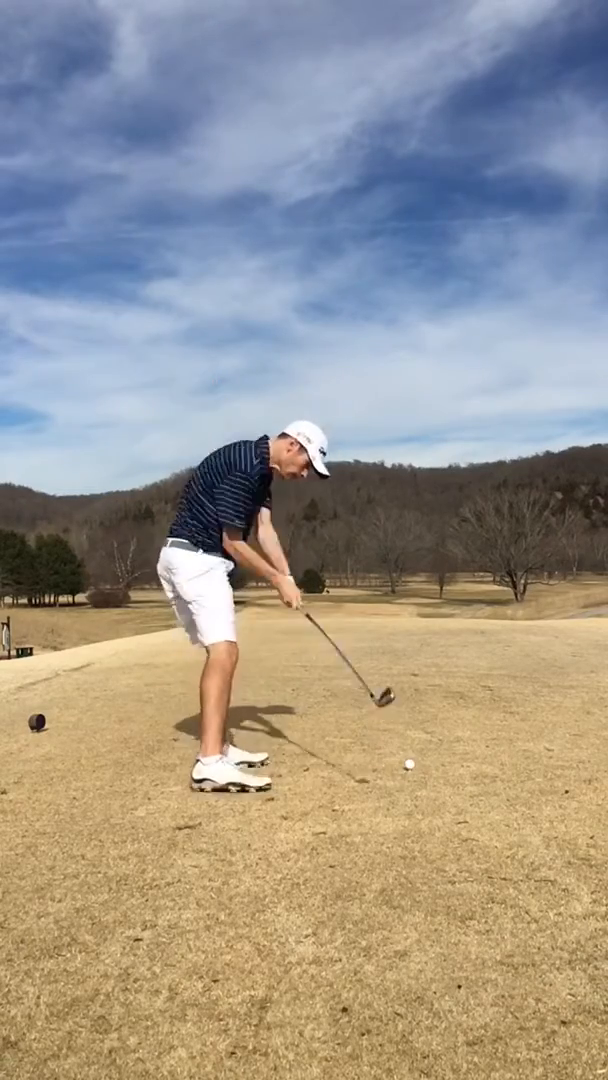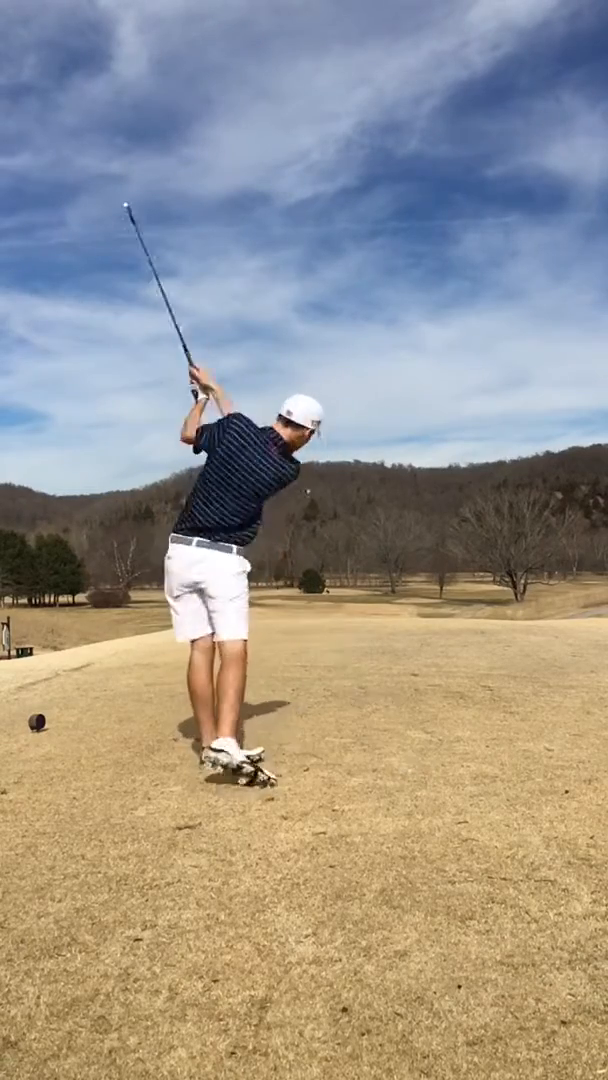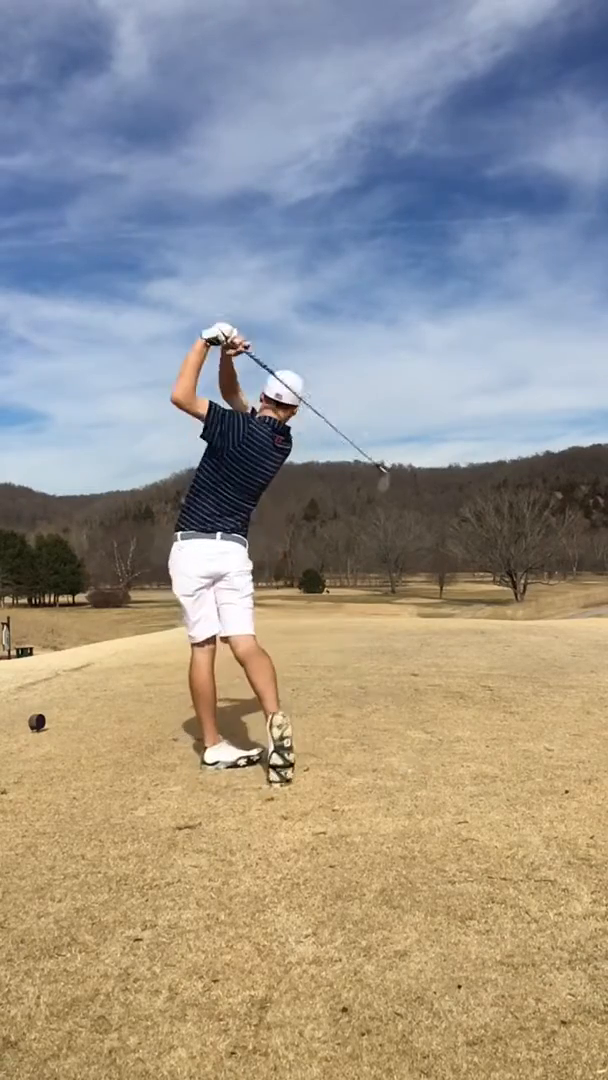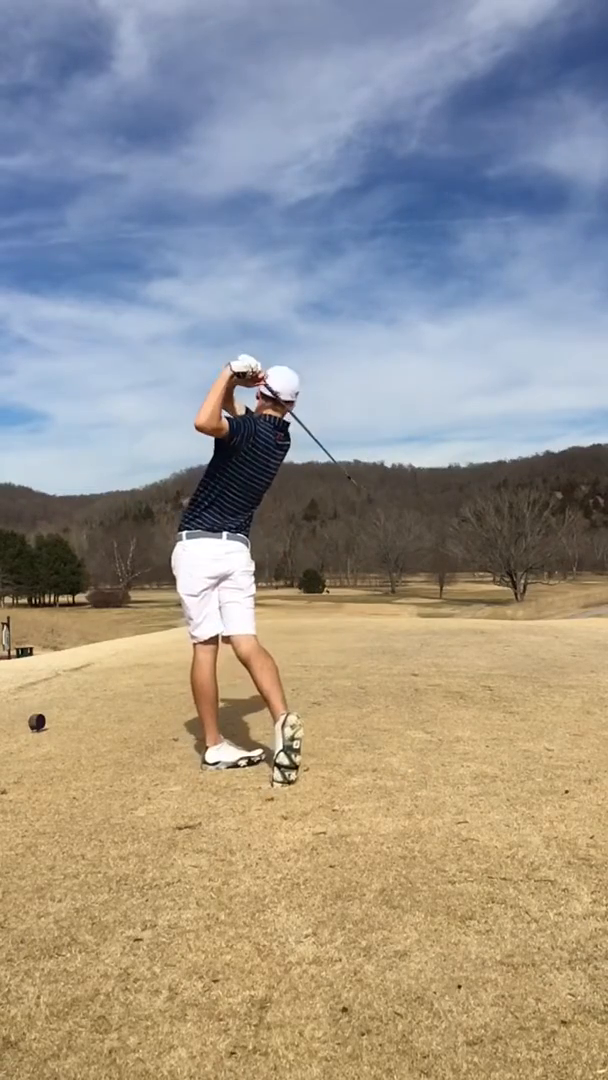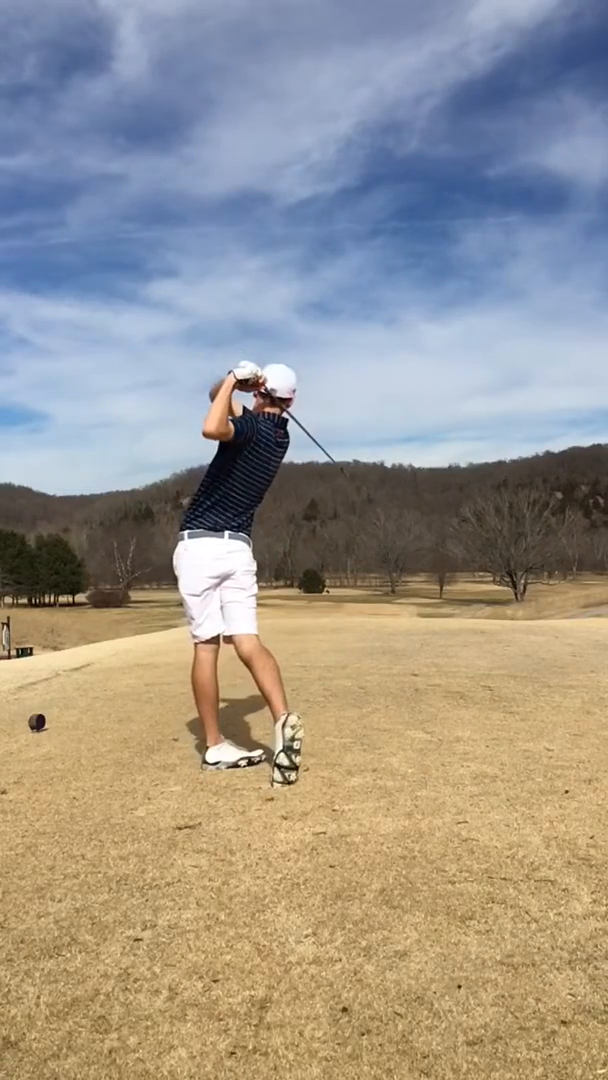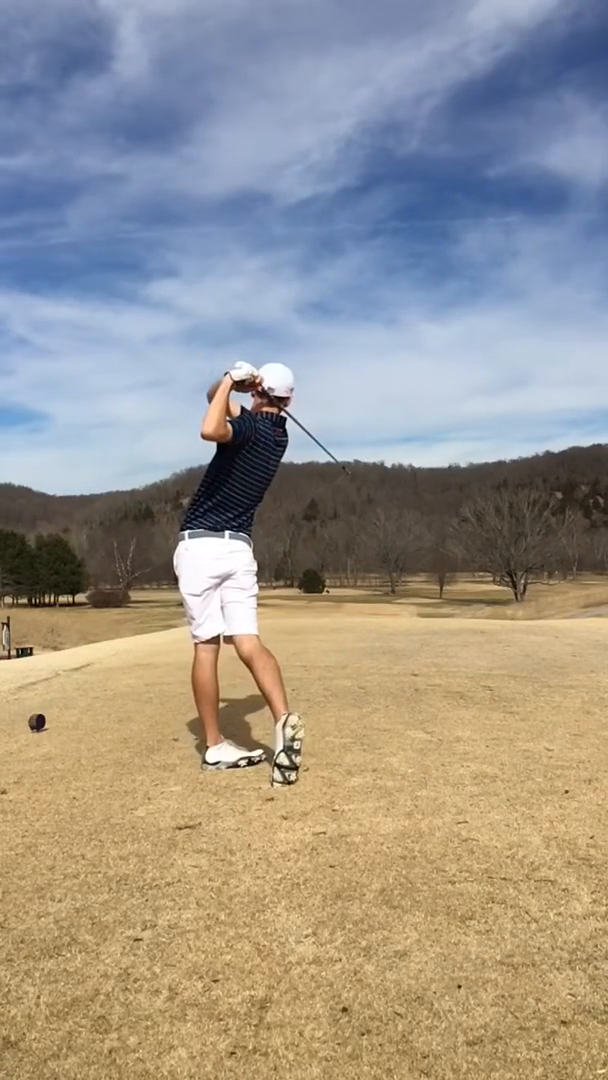
dt=0.2s
person 1, frame 1
left shoulder: (262, 472)
right shoulder: (241, 468)
left elbow: (265, 529)
right elbow: (233, 544)
left wrist: (285, 575)
right wrist: (277, 579)
left hip: (180, 555)
right hip: (200, 561)
left knee: (216, 650)
right knee: (222, 654)
left ankle: (217, 746)
right ankle: (210, 765)
person 1, frame 2
left shoulder: (235, 435)
right shoulder: (288, 469)
left elbow: (188, 433)
left wrist: (203, 391)
left hip: (182, 551)
right hip: (226, 560)
left knee: (201, 651)
right knee: (233, 651)
left ankle: (210, 743)
right ankle: (225, 743)
person 1, frame 3
left shoulder: (238, 428)
right shoulder: (282, 444)
left elbow: (181, 397)
right elbow: (232, 393)
left wrist: (208, 342)
right wrist: (227, 354)
left hip: (192, 548)
right hip: (232, 550)
left knee: (202, 645)
right knee: (245, 644)
left ankle: (213, 745)
right ankle: (275, 721)
person 1, frame 4
left shoulder: (250, 430)
right shoulder: (280, 438)
left elbow: (205, 422)
right elbow: (225, 402)
left wrist: (232, 373)
right wrist: (235, 379)
left hip: (198, 548)
right hip: (235, 550)
left knee: (205, 647)
right knee: (246, 644)
left ankle: (215, 746)
right ankle: (283, 719)
person 1, frame 5
left shoulder: (252, 426)
right shoulder: (280, 435)
left elbow: (212, 429)
right elbow: (219, 398)
left wrist: (235, 378)
right wrist: (233, 385)
left hip: (200, 546)
right hip: (237, 548)
left knee: (206, 645)
right knee: (248, 643)
left ankle: (215, 746)
right ankle: (283, 718)
person 1, frame 6
left shoulder: (251, 425)
right shoulder: (279, 434)
left elbow: (211, 430)
right elbow: (218, 398)
left wrist: (231, 379)
right wrist: (231, 384)
left hip: (200, 546)
right hip: (238, 548)
left knee: (206, 646)
right knee: (249, 643)
left ankle: (215, 746)
right ankle: (284, 719)
